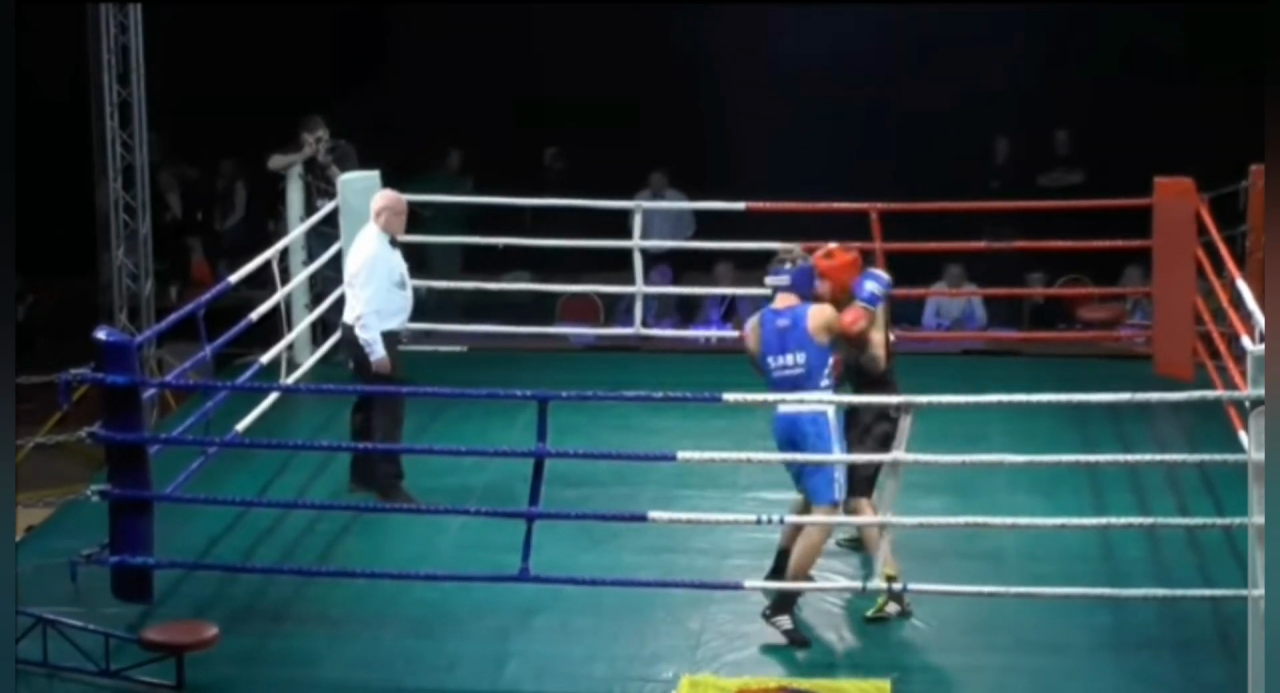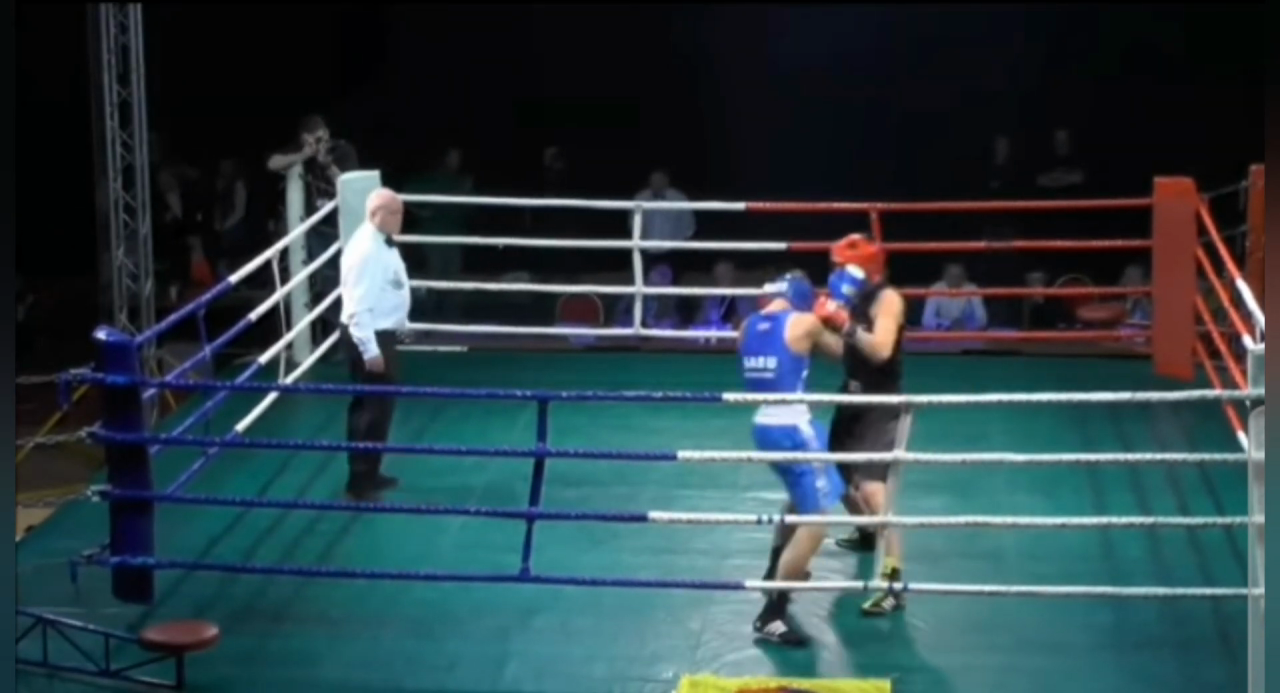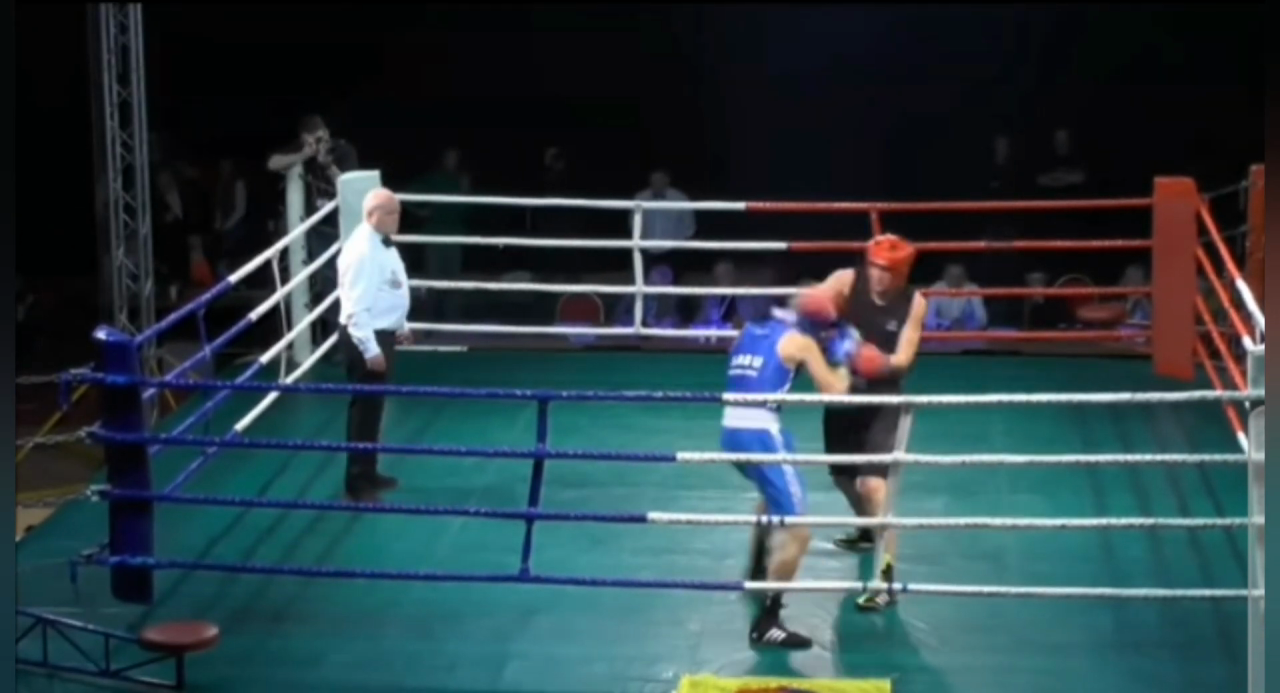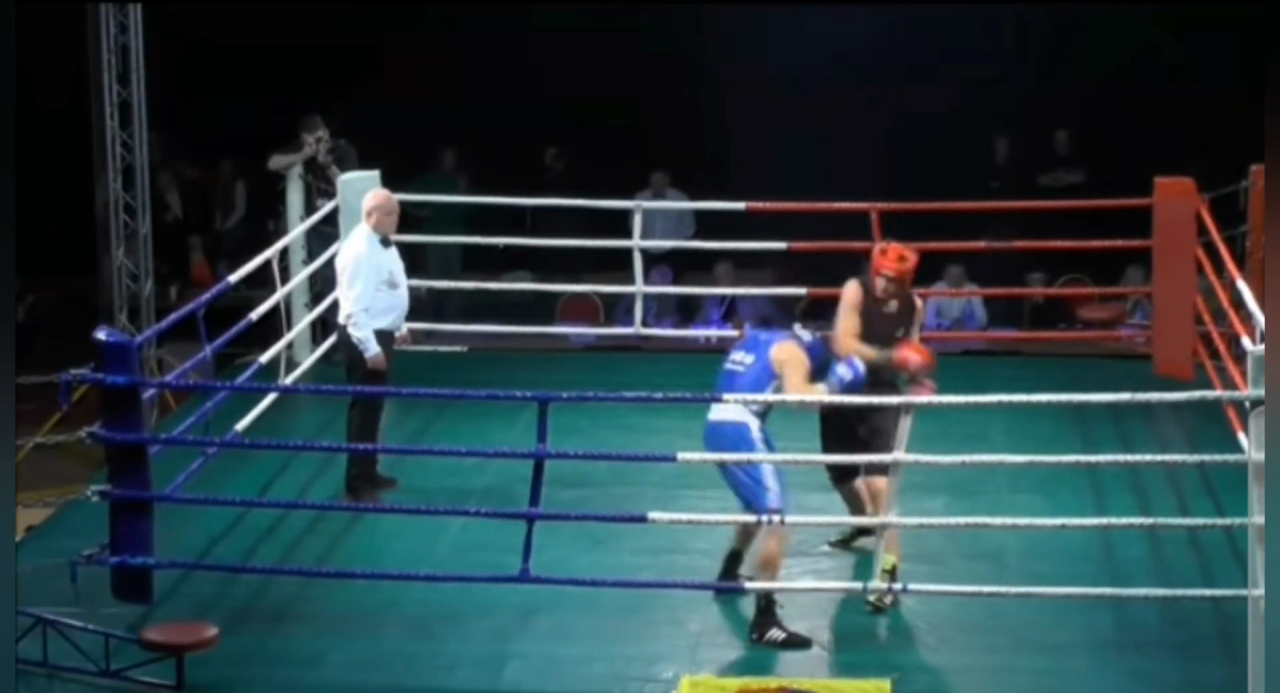
dt=0.1s
person 1, frame 1
left shoulder: (866, 306)
right shoulder: (844, 304)
left elbow: (877, 364)
left wrist: (863, 336)
left hip: (879, 413)
right hip: (863, 408)
left knee: (856, 497)
right knee: (843, 483)
left ankle: (894, 591)
right ankle: (867, 535)
person 1, frame 2
left shoulder: (888, 299)
right shoulder: (845, 293)
left elbow: (879, 352)
left wrist: (847, 325)
left hip: (882, 405)
right hip: (853, 398)
left knee: (871, 486)
right knee: (840, 478)
left ankle: (892, 579)
right ankle: (868, 533)
person 1, frame 3
left shoulder: (915, 303)
right shoulder: (849, 280)
left elbow: (904, 356)
left wrist: (881, 365)
left hip: (884, 397)
left knee: (874, 484)
right knee: (844, 475)
left ankle: (886, 575)
right ankle: (870, 530)
person 1, frame 4
left shoulder: (914, 306)
right shoulder: (855, 291)
left elbow: (912, 353)
right elbow: (842, 344)
left wrist: (920, 376)
right wrist: (890, 357)
left hip: (881, 396)
left knee: (878, 483)
right knee: (842, 475)
left ankle: (890, 574)
right ankle: (864, 524)
person 2, frame 1
left shoulder: (755, 326)
right shoulder: (819, 314)
right elbow: (851, 333)
right wrist: (868, 299)
left hip: (785, 420)
right hip: (817, 420)
left knee: (811, 502)
right knee: (823, 518)
left ankle: (781, 572)
right ankle: (780, 605)
person 2, frame 2
left shoulder: (747, 327)
right shoulder: (802, 322)
right elbow: (839, 350)
left hip: (763, 428)
right hip: (794, 429)
left knee: (801, 501)
right knee: (814, 524)
left ankle: (777, 571)
right ankle: (772, 614)
person 2, frame 3
left shoulder: (749, 334)
right shoulder: (800, 342)
right elbow: (835, 390)
right wrist: (845, 352)
left hip: (732, 430)
right hip: (760, 435)
left knee: (773, 498)
right knee: (797, 531)
left ankle: (760, 564)
right ankle: (766, 623)
person 2, frame 4
left shoulder: (756, 338)
right shoulder: (794, 352)
right wrist: (837, 381)
left hip: (718, 426)
right hip: (740, 428)
left knee: (758, 503)
right knee: (776, 521)
left ankle: (730, 570)
right ankle: (764, 622)
person 3, frame 1
left shoulder: (385, 244)
right shoulder: (372, 252)
right elbow: (365, 308)
left wrist: (381, 345)
right wrist: (377, 351)
left hip: (380, 335)
right hip: (372, 339)
left knee: (370, 405)
right knee: (388, 407)
left ankle: (365, 474)
right ankle: (386, 484)
person 3, frame 2
left shoulder: (383, 244)
right shoulder: (365, 250)
right elbow: (358, 307)
left wrist: (401, 324)
right wrist: (370, 350)
left hip: (379, 334)
right hip: (368, 338)
left knee: (366, 404)
right knee: (376, 407)
left ankle: (365, 473)
right ankle: (361, 482)
person 3, frame 3
left shoulder: (383, 244)
right shoulder: (361, 251)
right elbow: (356, 307)
left wrist: (401, 327)
right wrist: (370, 349)
left hip: (381, 334)
right hip: (365, 338)
left knee: (370, 406)
right knee: (366, 407)
left ankle: (366, 474)
right ankle: (358, 483)
person 3, frame 4
left shoulder: (385, 245)
right shoulder: (359, 251)
right elbow: (355, 307)
left wrist: (398, 329)
right wrist: (370, 348)
left hip: (380, 334)
right hip: (364, 338)
left knee: (370, 406)
right knee: (366, 407)
left ankle: (367, 473)
right ankle: (358, 482)
person 4, frame 1
left shoulder: (343, 150)
right shoulder: (299, 150)
right elbow: (272, 164)
left wrist: (328, 166)
right wrist: (303, 156)
right hip: (317, 228)
right knee: (326, 284)
person 4, frame 2
left shoulder: (343, 150)
right shoulder: (299, 150)
right elbow: (272, 164)
left wrist: (329, 166)
right wrist: (302, 156)
right hip: (317, 227)
right knee: (325, 284)
person 4, frame 3
left shoulder: (344, 150)
right shoulder: (299, 150)
right elbow: (272, 164)
left wrist: (329, 166)
right wrist: (302, 156)
right hip: (318, 227)
right knee: (326, 284)
person 4, frame 4
left shoulder: (344, 150)
right shoulder: (299, 149)
right elbow: (272, 164)
left wrist: (329, 166)
right wrist: (302, 156)
right hip: (317, 227)
right knee: (325, 284)
